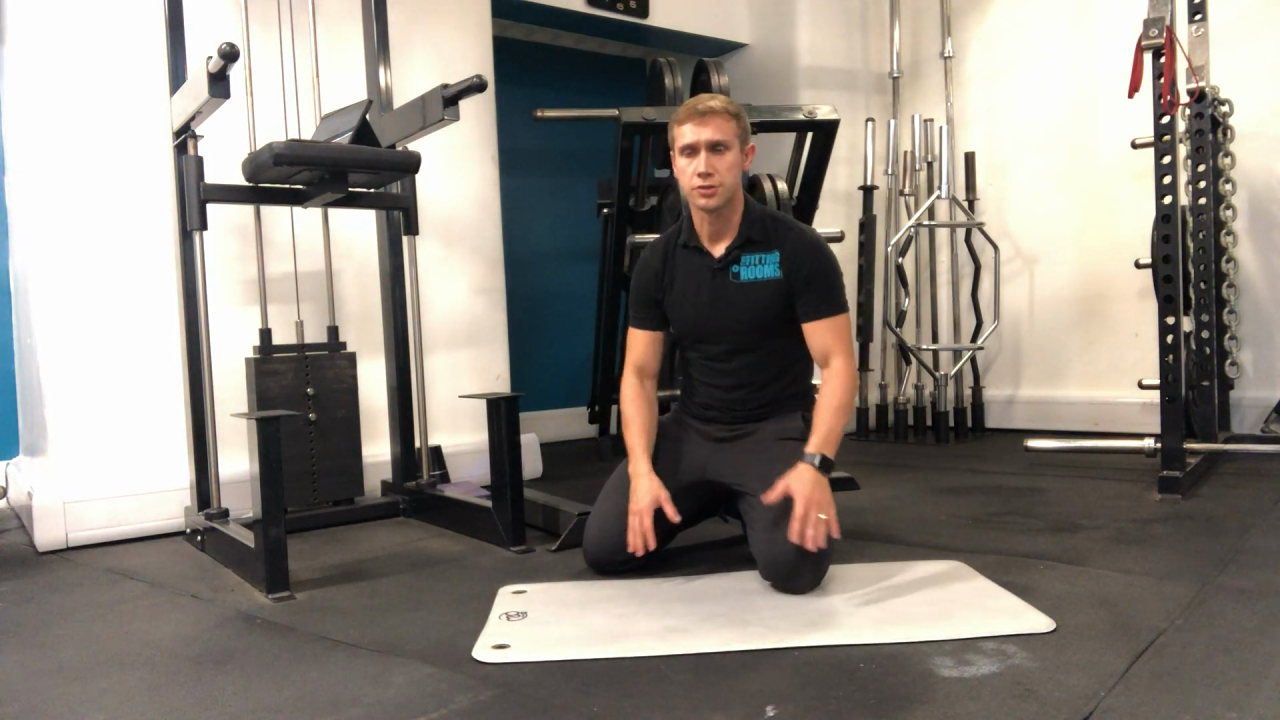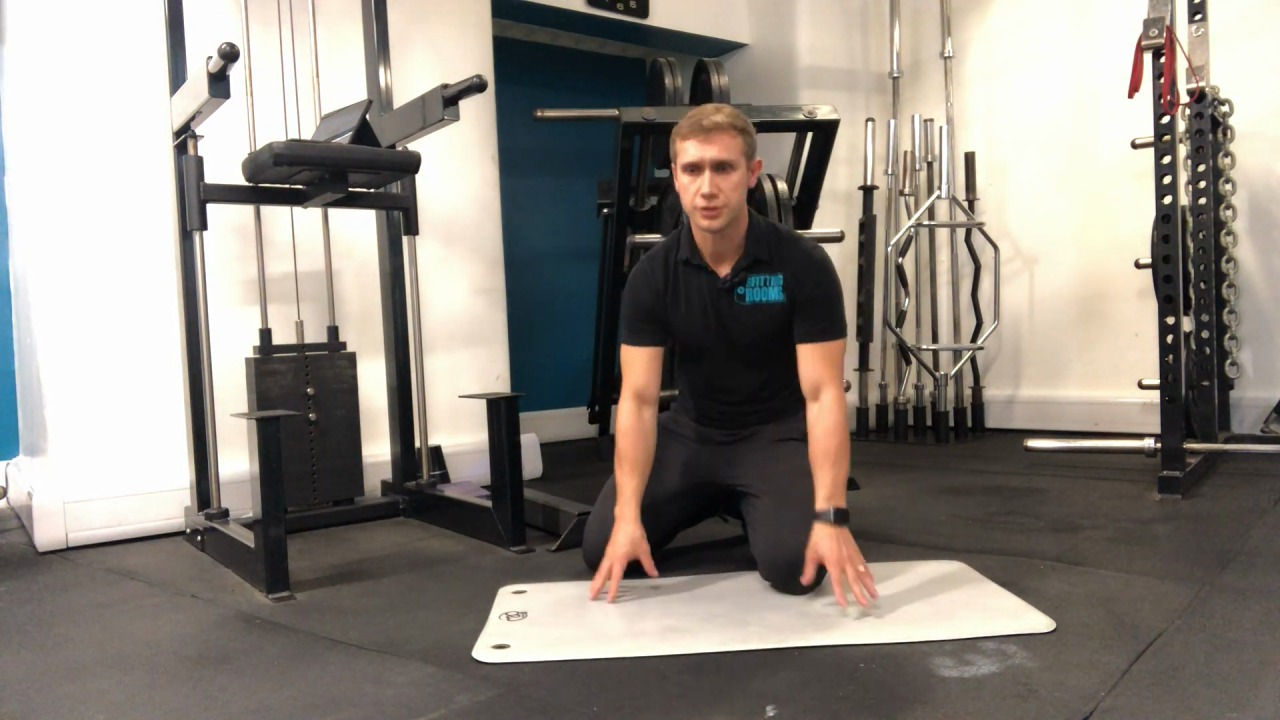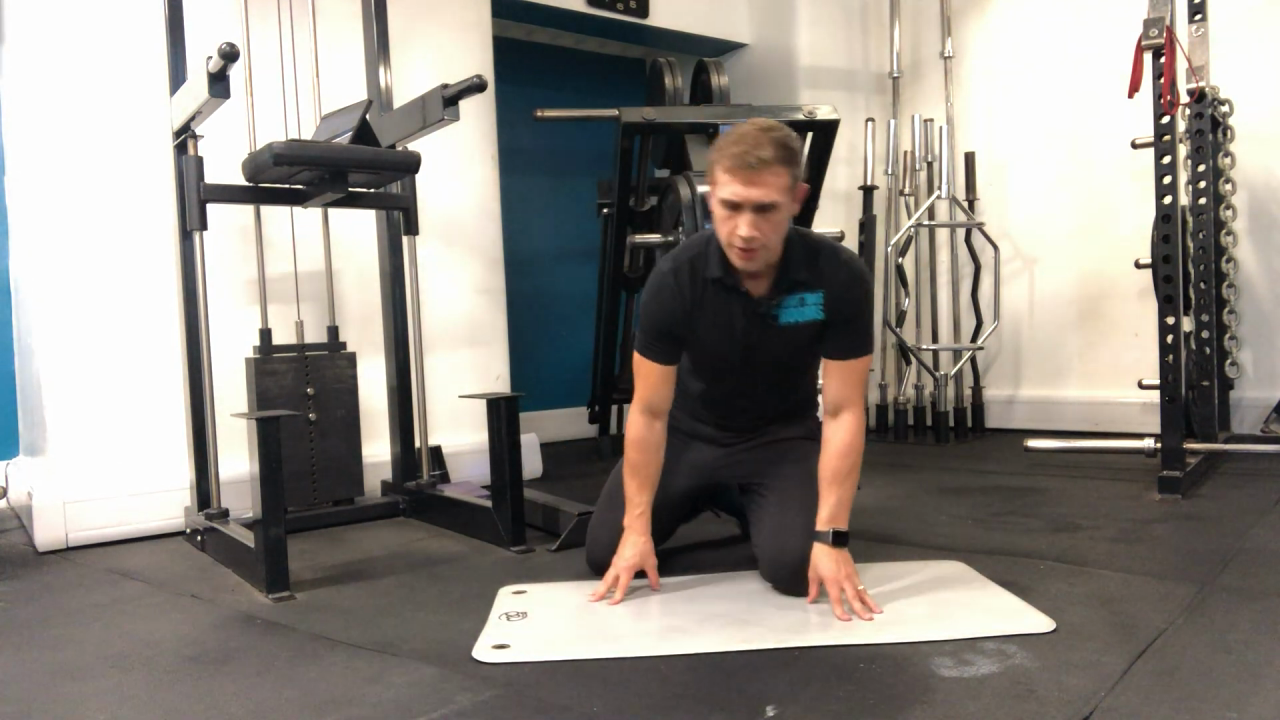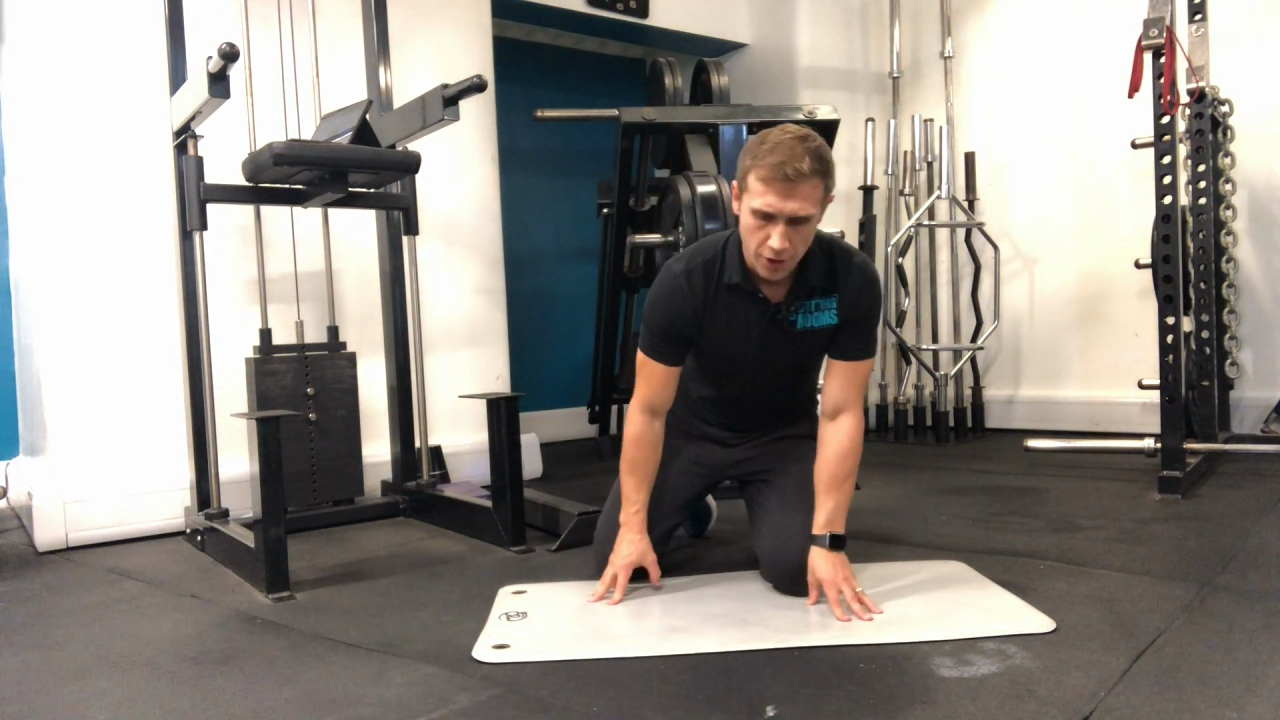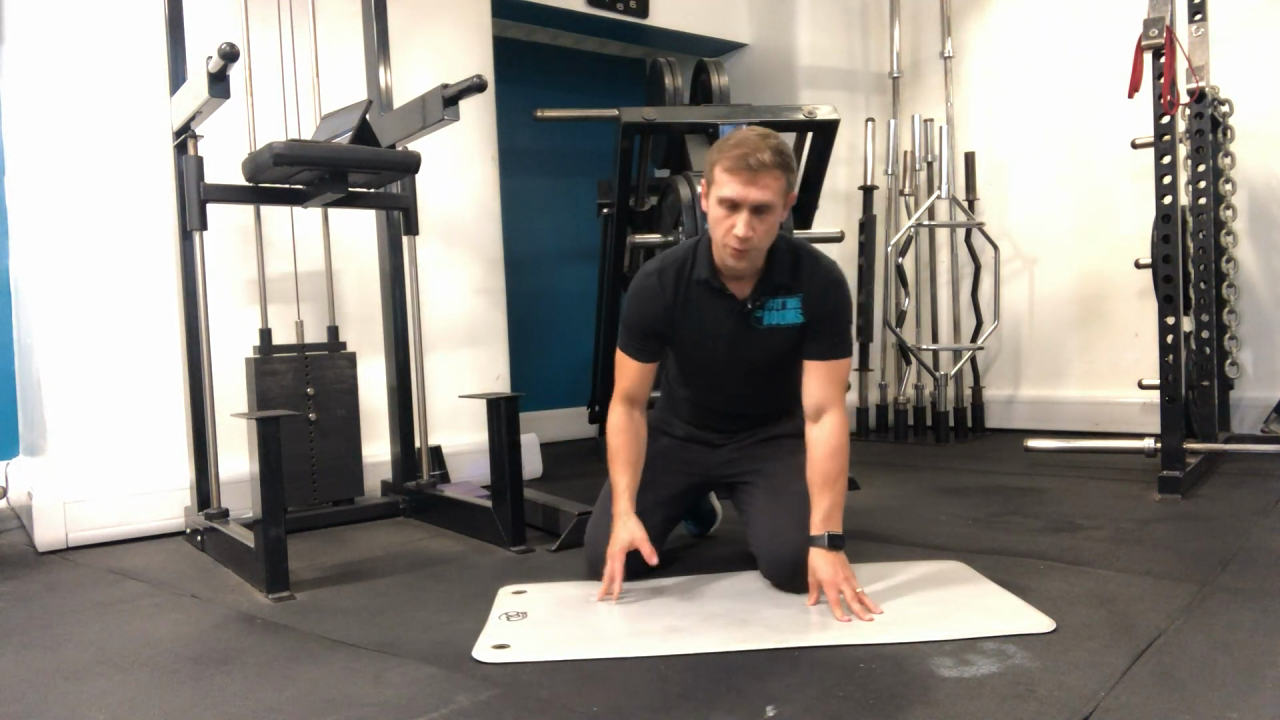
dt=0.3s
person 1, frame 1
left shoulder: (799, 249)
right shoulder: (658, 261)
left elbow: (838, 365)
right elbow: (640, 374)
left wrist: (815, 464)
right wrist: (641, 471)
left hip: (776, 433)
right hip: (690, 431)
left knee: (794, 566)
right knee: (605, 549)
left ankle: (751, 505)
right ankle: (715, 500)
person 1, frame 2
left shoulder: (803, 265)
right shoulder: (652, 274)
left elbow: (823, 394)
right elbow: (639, 399)
left wrist: (830, 516)
right wrist: (627, 515)
left hip: (776, 436)
right hip: (689, 434)
left knee: (793, 567)
right knee: (603, 551)
left ankle: (754, 506)
right ankle: (715, 498)
person 1, frame 3
left shoulder: (840, 276)
right shoulder: (674, 279)
left elbow: (843, 411)
right elbow: (650, 412)
left wrist: (831, 538)
right wrist: (637, 529)
left hip: (782, 434)
right hip: (691, 431)
left knee: (793, 568)
right knee: (605, 554)
left ankle: (754, 503)
right ankle: (715, 495)
person 1, frame 4
left shoulder: (853, 281)
right shoulder: (684, 281)
left elbow: (841, 414)
right elbow: (649, 411)
left wrist: (827, 541)
right wrist: (632, 526)
left hip: (785, 433)
right hip: (692, 431)
left knee: (794, 570)
right knee: (617, 560)
left ankle: (756, 503)
right ankle: (694, 503)
person 1, frame 5
left shoulder: (820, 282)
right shoulder: (658, 282)
left elbow: (824, 414)
right elbow: (629, 403)
left wrist: (827, 540)
right wrist: (623, 512)
left hip: (770, 436)
right hip: (678, 433)
left knee: (791, 564)
right knee: (609, 558)
left ankle: (748, 504)
right ankle: (694, 503)
